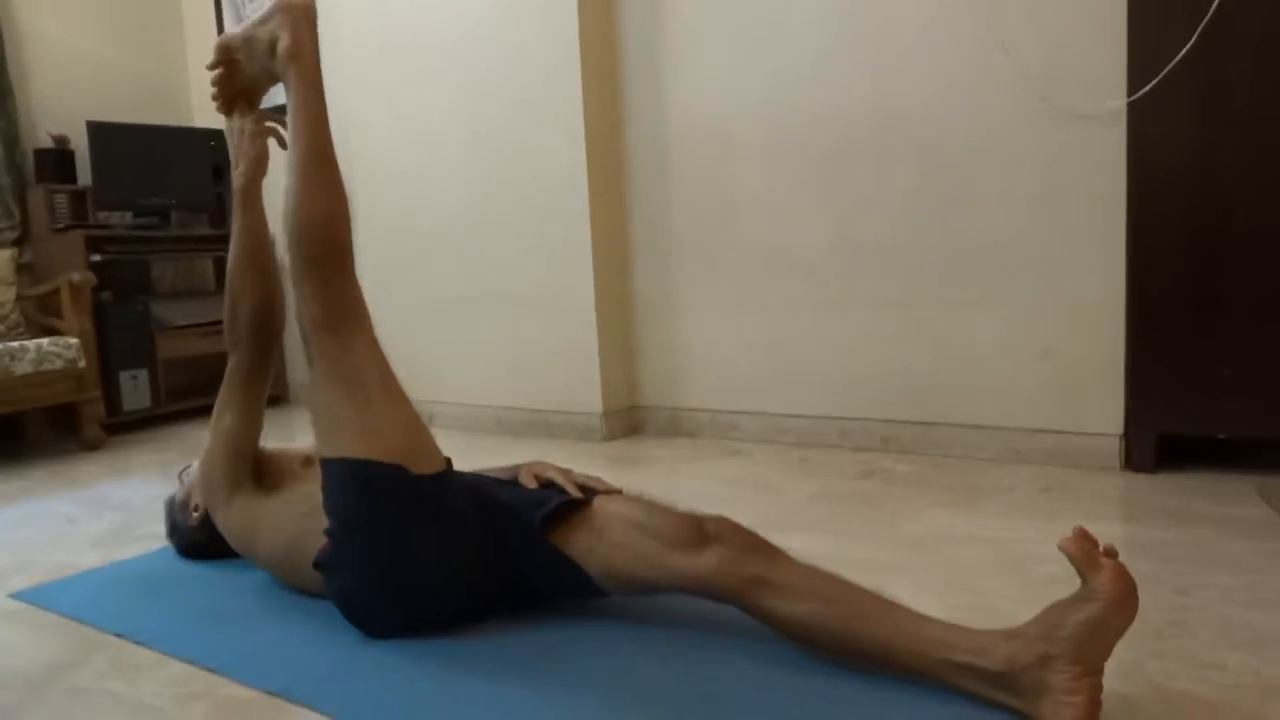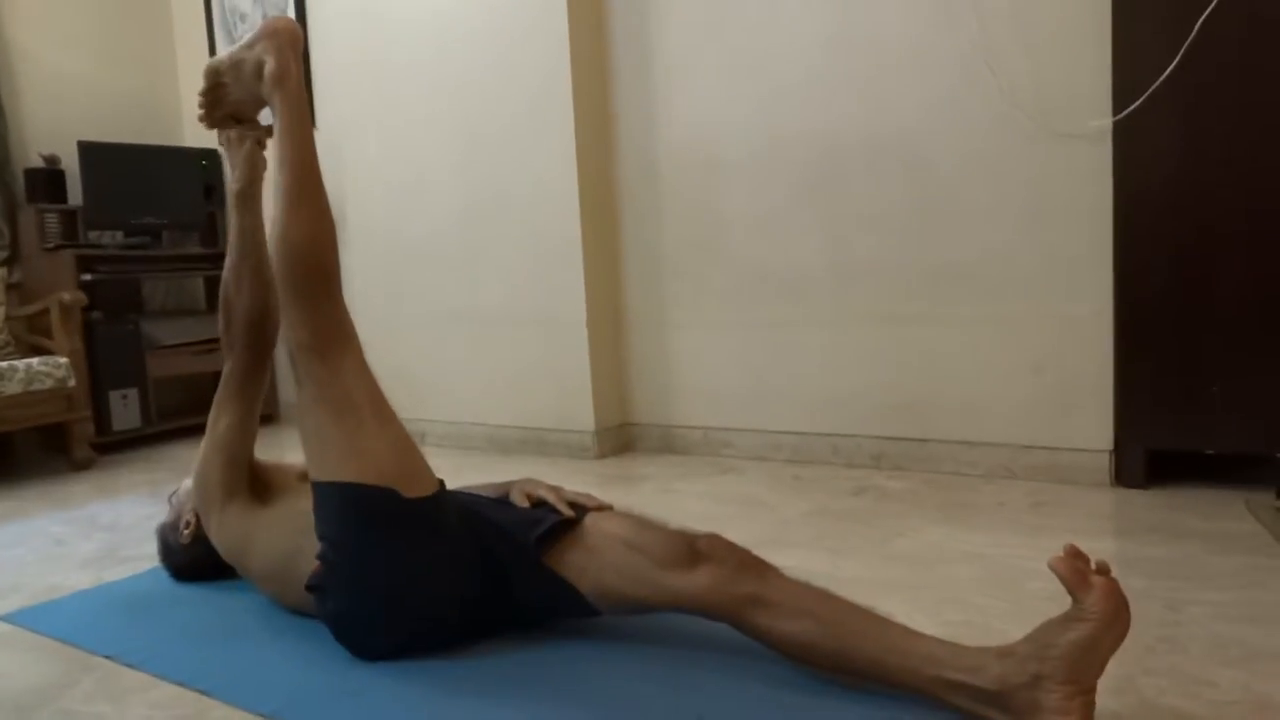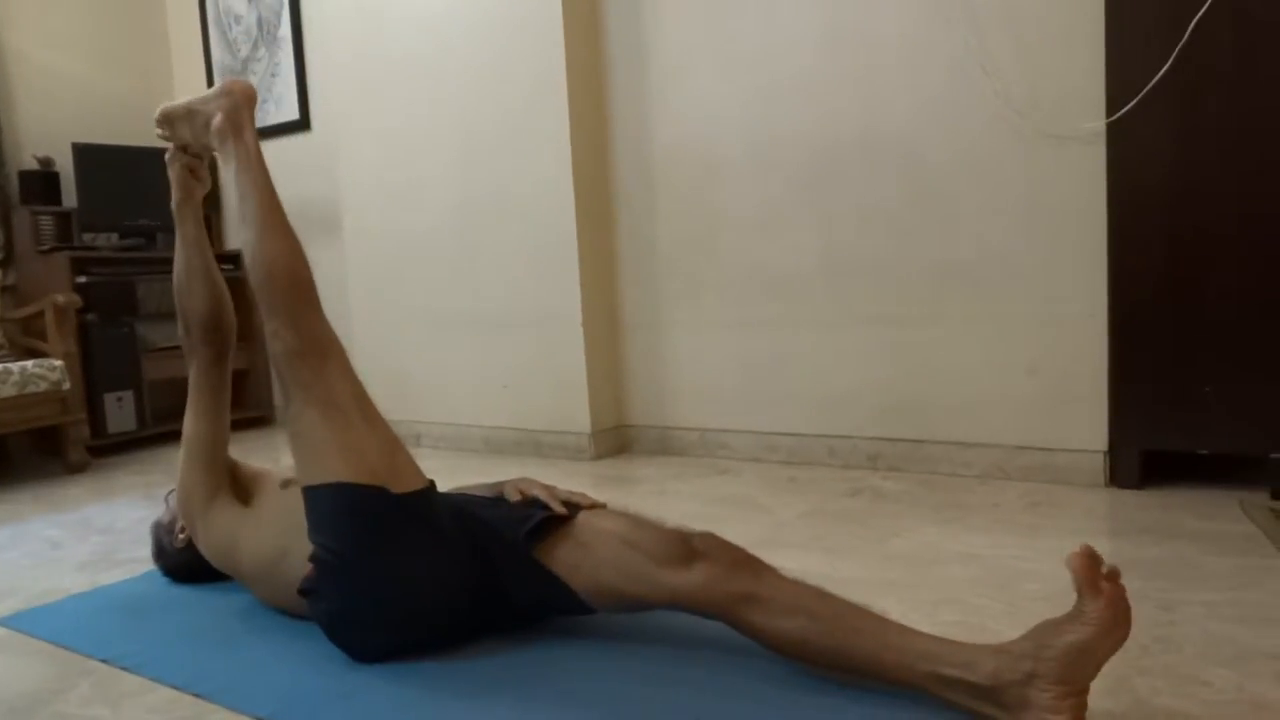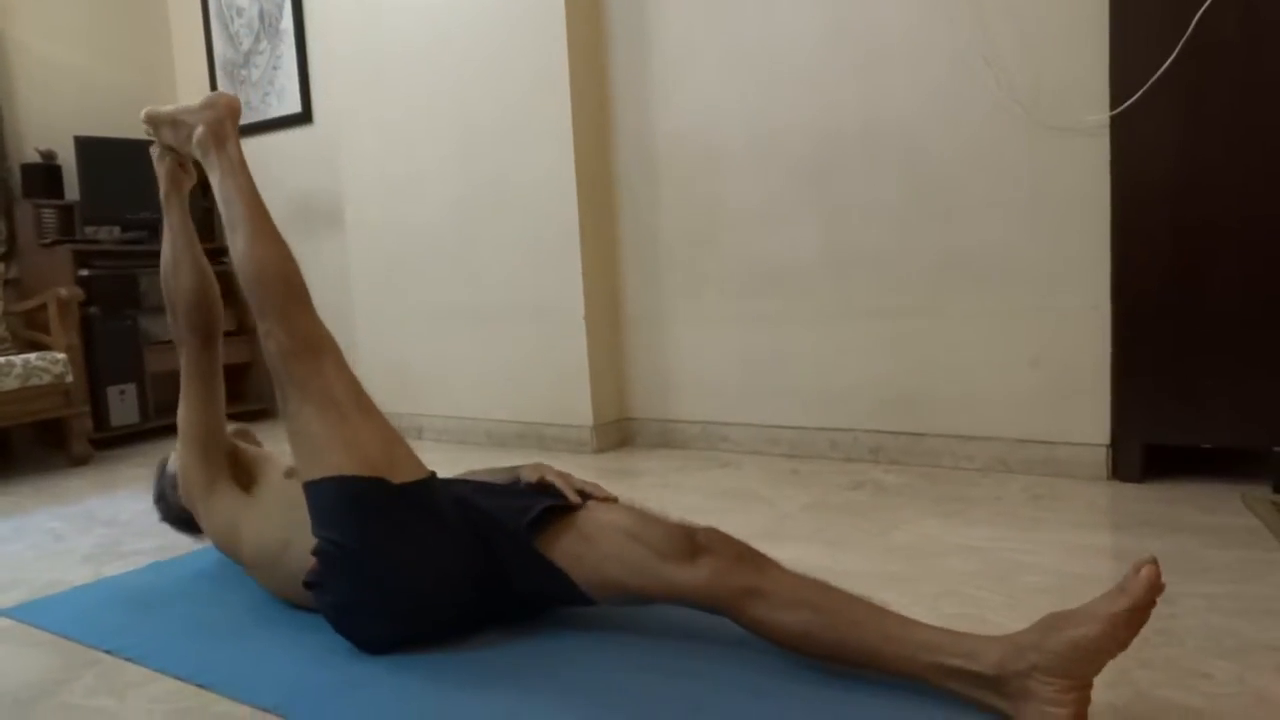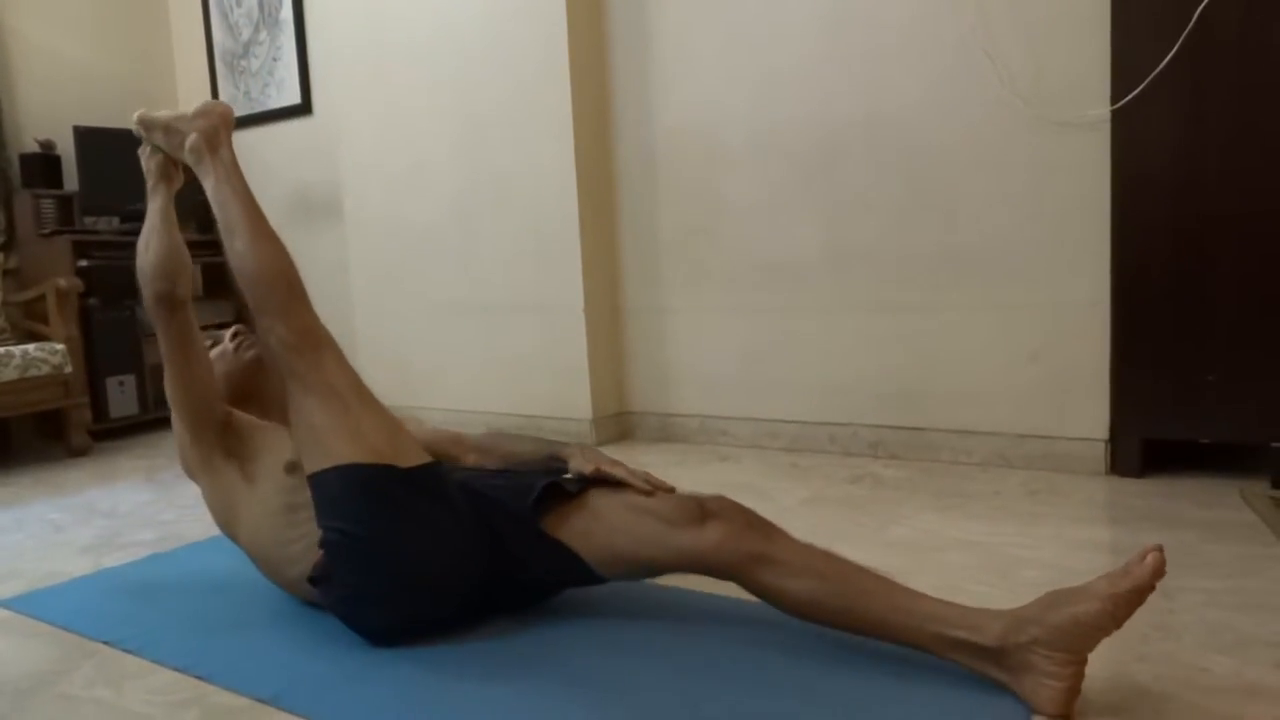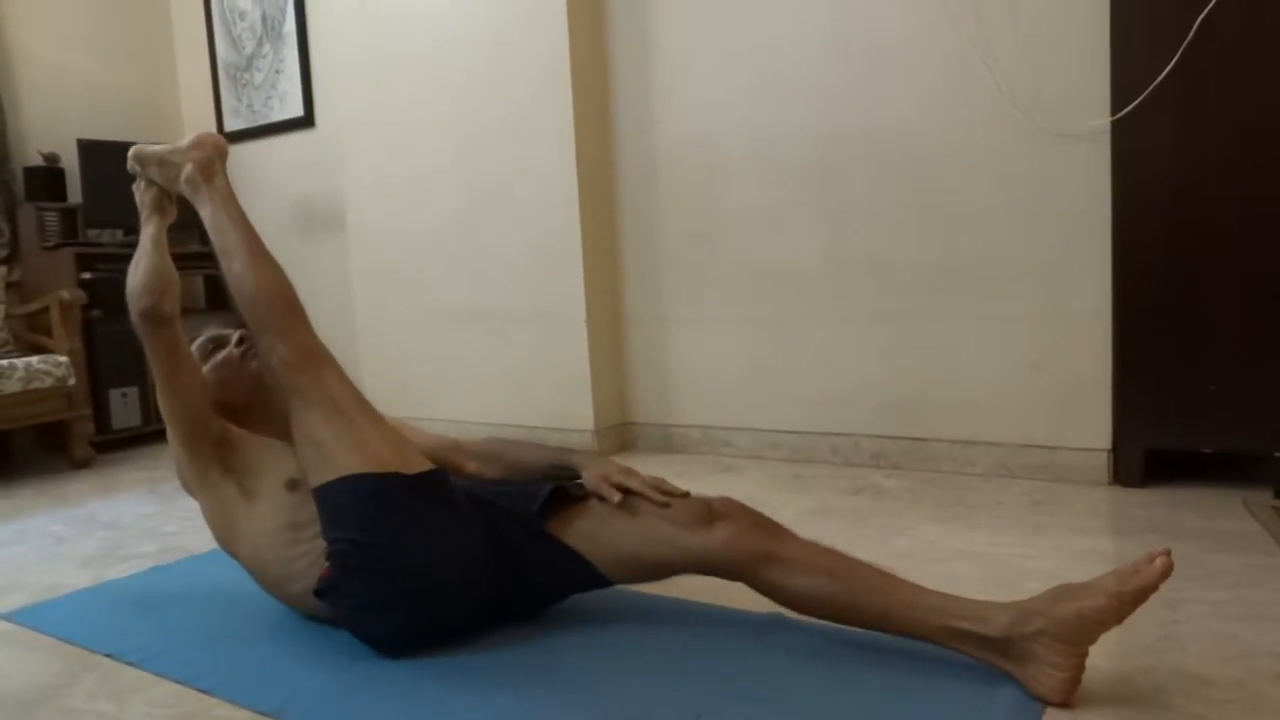
dt=0.5s
person 1, frame 1
left shoulder: (306, 475)
right shoulder: (226, 490)
right elbow: (251, 342)
left wrist: (524, 467)
right wrist: (245, 183)
left hip: (459, 537)
right hip: (391, 554)
left knee: (708, 545)
right knee: (326, 292)
person 1, frame 2
left shoulder: (302, 487)
right shoulder: (226, 501)
right elbow: (247, 347)
left wrist: (515, 486)
right wrist: (246, 182)
left hip: (450, 560)
right hip: (383, 574)
left knee: (704, 564)
right knee: (314, 318)
person 1, frame 3
left shoulder: (282, 493)
right shoulder: (207, 500)
left elbow: (422, 491)
right elbow: (207, 344)
left wrist: (511, 485)
right wrist: (189, 206)
left hip: (446, 558)
right hip: (378, 574)
left knee: (699, 562)
right knee: (296, 328)
person 1, frame 4
left shoulder: (305, 464)
right shoulder: (215, 483)
left elbow: (442, 476)
right elbow: (197, 329)
left wrist: (526, 472)
right wrist: (177, 193)
left hip: (451, 546)
right hip: (380, 570)
left knee: (703, 556)
right knee: (291, 329)
person 1, frame 5
left shoulder: (323, 432)
right shoulder: (214, 442)
left elbow: (470, 447)
right elbow: (165, 296)
left wrist: (567, 454)
right wrist: (163, 183)
left hip: (464, 536)
right hip: (390, 561)
left knee: (710, 523)
right knee: (296, 323)
person 1, frame 6
left shoulder: (332, 439)
right shoulder: (211, 459)
left elbow: (474, 455)
right elbow: (153, 315)
left wrist: (578, 462)
right wrist: (159, 211)
left hip: (469, 546)
right hip: (392, 577)
left knee: (716, 526)
right knee: (297, 344)
left ankle: (1010, 632)
